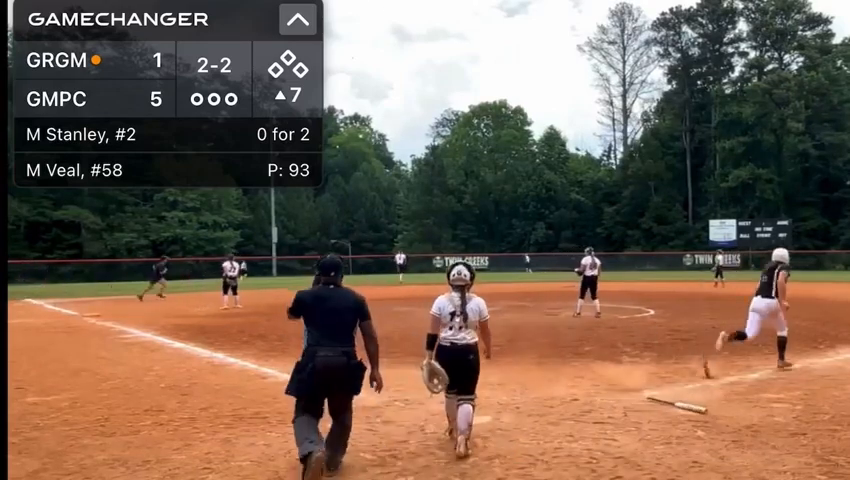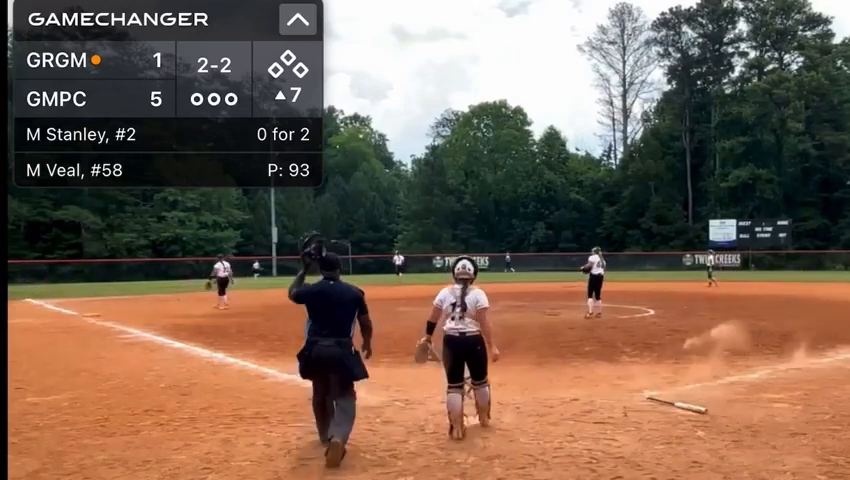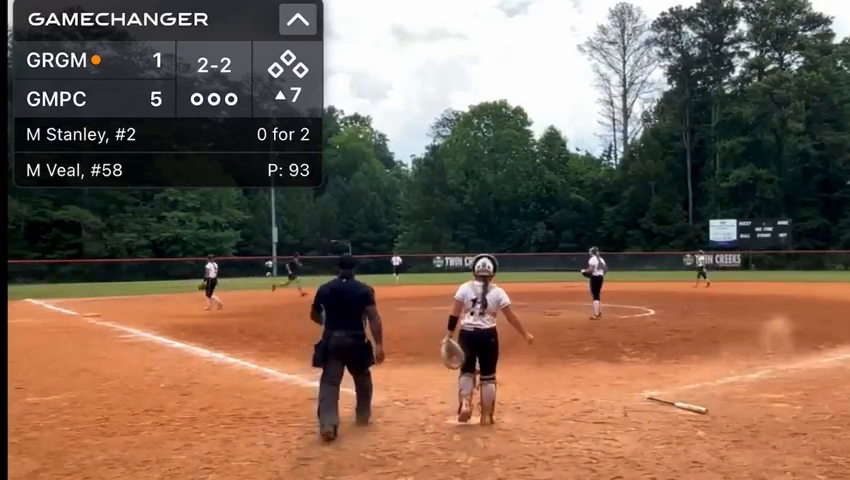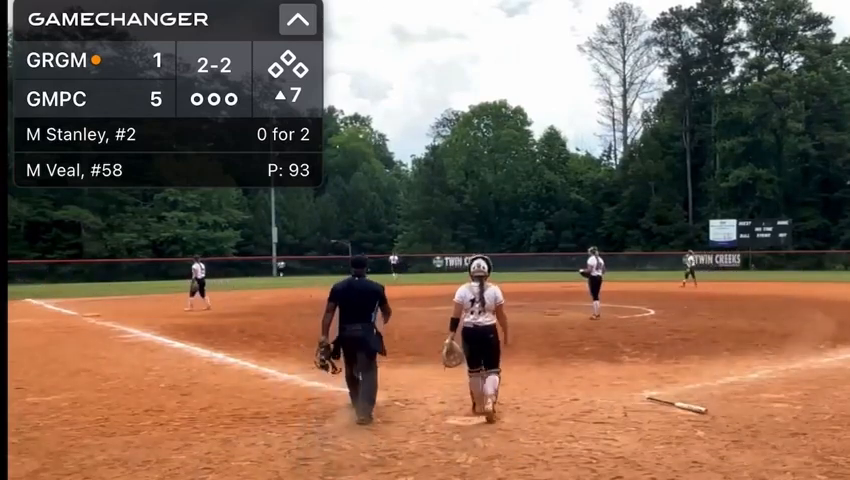
dt=0.5s
person 1, frame 1
left shoulder: (306, 297)
right shoulder: (355, 299)
left elbow: (292, 314)
right elbow: (370, 337)
right wrist: (375, 369)
left hip: (315, 362)
right hip: (345, 362)
left knee: (305, 413)
right knee: (341, 413)
left ankle: (313, 453)
right ankle: (333, 460)
person 1, frame 2
left shoulder: (310, 291)
right shoulder: (354, 293)
left elbow: (292, 293)
right elbow: (366, 325)
left wrist: (304, 269)
right wrist: (367, 344)
left hip: (315, 350)
right hip: (342, 352)
left knee: (320, 396)
right knee: (344, 398)
left ankle: (327, 436)
right ankle: (337, 437)
person 1, frame 3
left shoulder: (324, 289)
right shoulder: (363, 290)
left elbow: (314, 316)
right elbow: (373, 317)
right wrist: (378, 345)
left hip: (331, 342)
right hip: (355, 342)
left knee: (328, 383)
right knee: (362, 379)
left ankle: (328, 426)
right ankle: (362, 416)
person 1, frame 4
left shoulder: (338, 287)
right shoulder: (376, 288)
left elbow: (329, 312)
right elbow: (387, 310)
left wrist: (324, 335)
right wrist: (386, 318)
left hip: (346, 333)
right hip: (367, 334)
left knee: (351, 370)
right knee: (368, 372)
left ankle: (358, 403)
right ankle: (364, 411)
person 2, frame 1
left shoulder: (441, 301)
right shoulder: (477, 302)
left elbow: (433, 332)
right elbow: (485, 331)
left wrist: (429, 356)
right wrist: (488, 348)
left hip: (445, 351)
right hip: (468, 351)
left knee: (450, 391)
right knee: (466, 396)
left ankle: (455, 431)
right ankle: (461, 442)
person 2, frame 2
left shoulder: (445, 293)
right shoulder: (478, 294)
left elbow: (433, 319)
right elbow: (484, 323)
left wrist: (427, 337)
right wrist: (492, 347)
left hip: (451, 342)
right hip: (473, 341)
left knee: (454, 385)
right knee: (480, 381)
left ankle: (456, 428)
right ankle: (484, 417)
person 2, frame 3
left shoulder: (465, 288)
right shoulder: (497, 292)
left elbow: (454, 314)
right elbow: (511, 317)
left wrist: (449, 335)
right wrist: (525, 334)
left hip: (467, 335)
right hip: (488, 336)
left knee: (466, 372)
right knee: (488, 376)
left ankle: (465, 405)
right ankle: (486, 415)
person 2, frame 4
left shoulder: (463, 290)
right shoulder: (494, 290)
left elbow: (456, 316)
right elbow: (501, 316)
left wrist: (451, 336)
right wrist: (505, 334)
left hip: (469, 332)
right hip: (488, 332)
left knee: (473, 370)
right knee: (492, 370)
left ankle: (478, 405)
right ankle: (489, 403)
